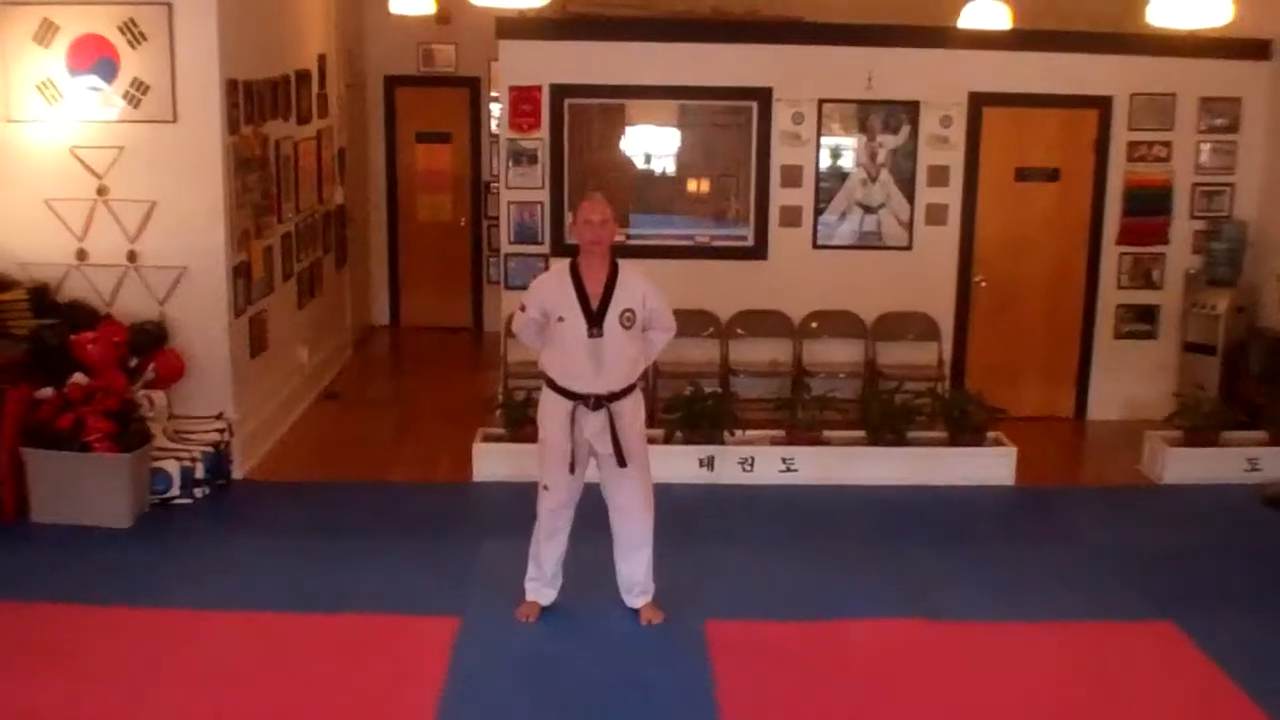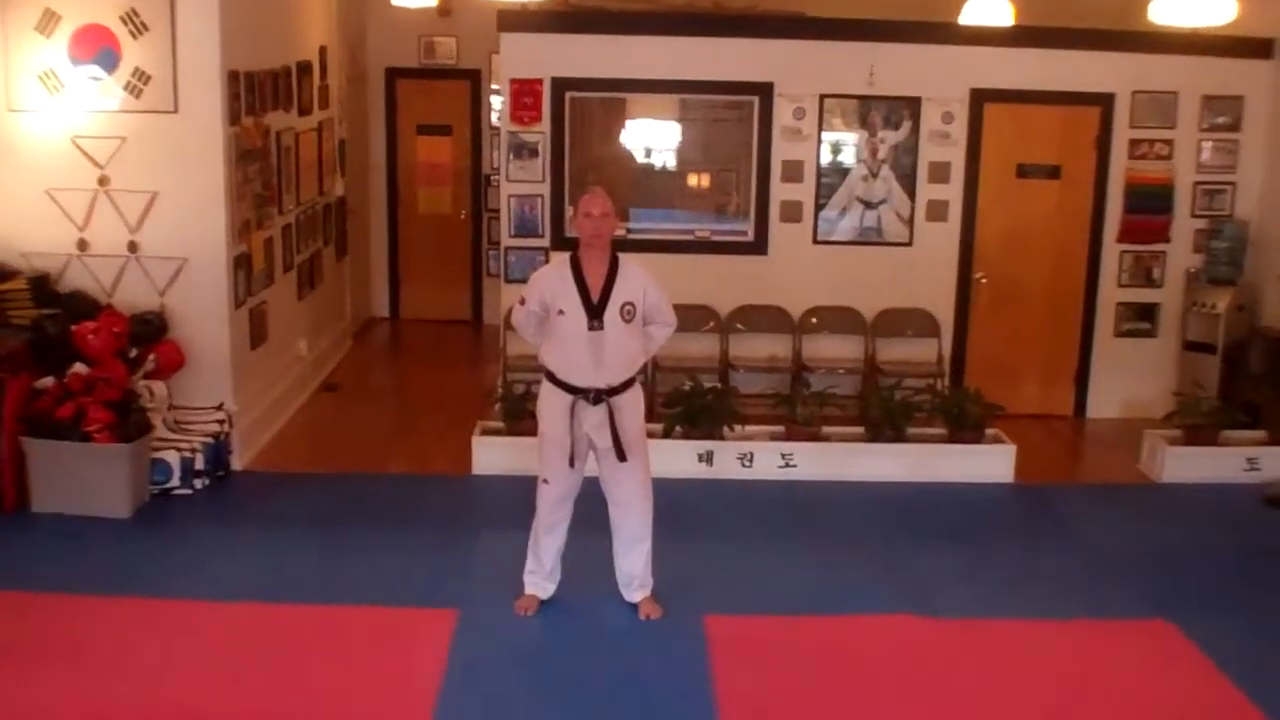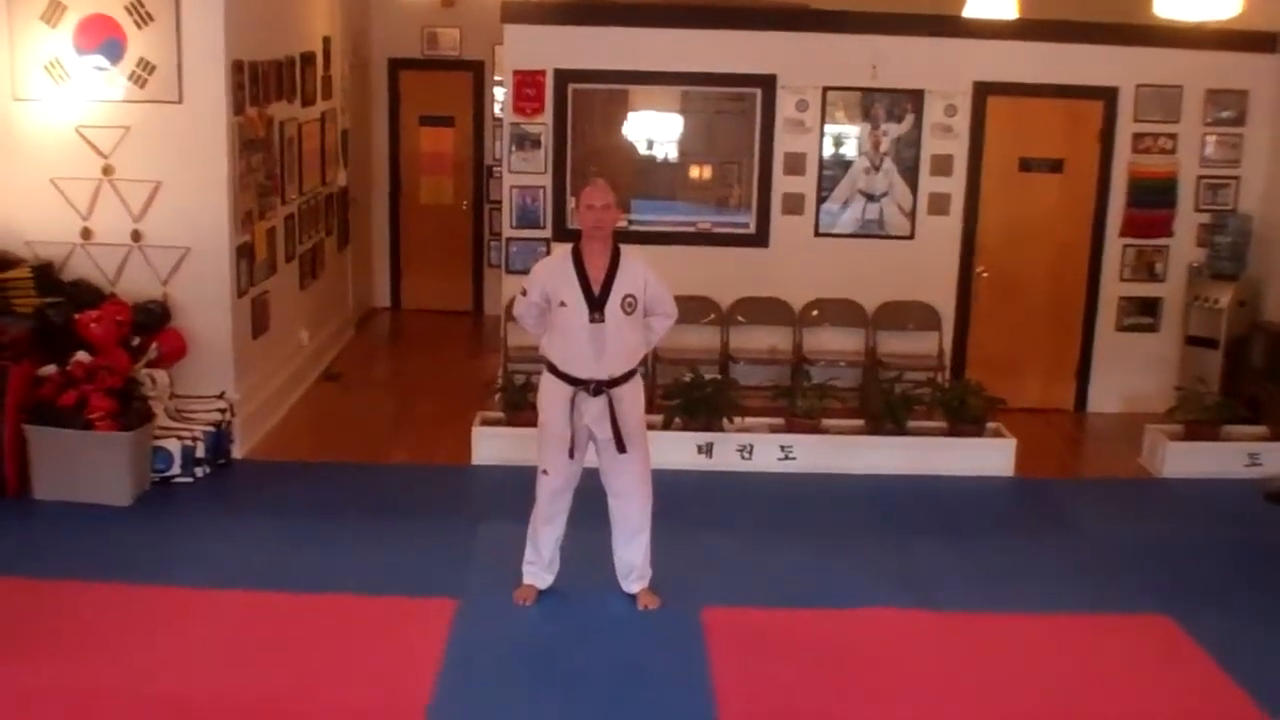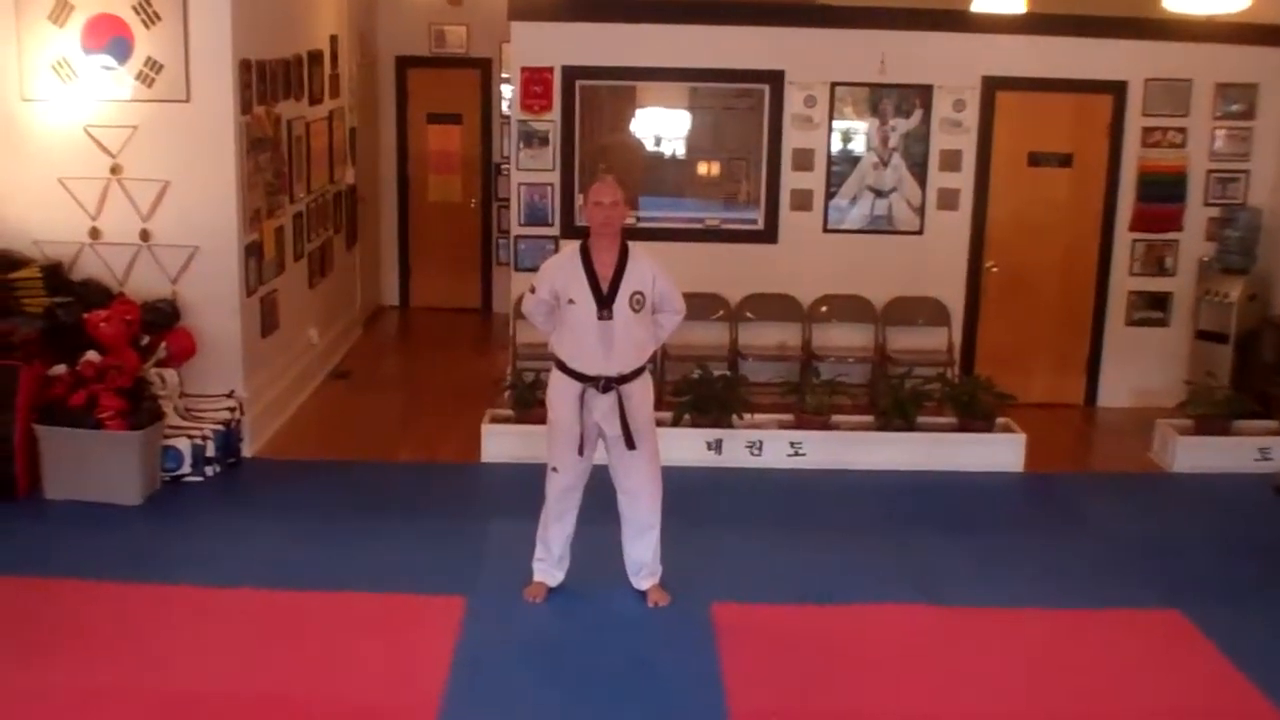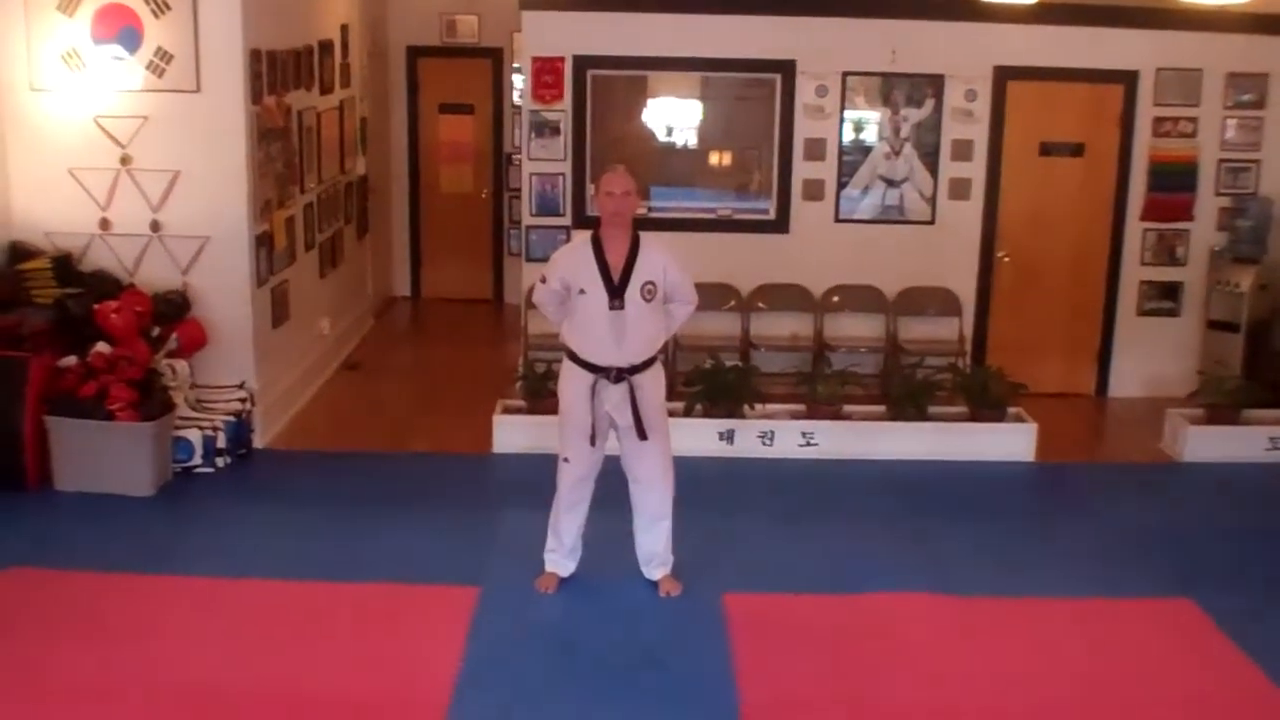
dt=0.7s
person 1, frame 1
left shoulder: (637, 287)
right shoulder: (548, 286)
left elbow: (664, 328)
right elbow: (524, 328)
left wrist: (635, 361)
right wrist: (558, 358)
left hip: (620, 410)
right hip: (563, 409)
left knee: (634, 505)
right knee: (554, 503)
left ankle: (640, 595)
right ankle: (539, 591)
person 1, frame 2
left shoulder: (637, 280)
right shoulder: (549, 279)
left elbow: (664, 323)
right elbow: (523, 321)
left wrist: (634, 356)
right wrist: (558, 352)
left hip: (620, 403)
right hip: (563, 401)
left knee: (633, 498)
right knee: (553, 496)
left ankle: (639, 589)
right ankle: (538, 585)
person 1, frame 3
left shoulder: (638, 272)
right shoulder: (550, 270)
left elbow: (665, 314)
right elbow: (525, 312)
left wrist: (634, 347)
right wrist: (559, 343)
left hip: (620, 395)
right hip: (563, 393)
left knee: (632, 490)
right knee: (553, 486)
left ankle: (637, 580)
right ankle: (536, 575)
person 1, frame 4
left shoulder: (646, 269)
right shoulder: (559, 268)
left elbow: (673, 310)
right elbow: (535, 309)
left wrist: (642, 344)
right wrist: (569, 341)
left hip: (629, 391)
right hip: (573, 390)
left knee: (642, 486)
right knee: (562, 483)
left ankle: (647, 576)
right ankle: (546, 572)
person 1, frame 5
left shoulder: (658, 258)
right shoulder: (570, 258)
left elbow: (685, 301)
right elbow: (545, 299)
left wrist: (652, 335)
right wrist: (580, 332)
left hip: (640, 381)
right hip: (584, 380)
left knee: (653, 476)
right knee: (574, 474)
left ankle: (658, 566)
right ankle: (558, 562)
